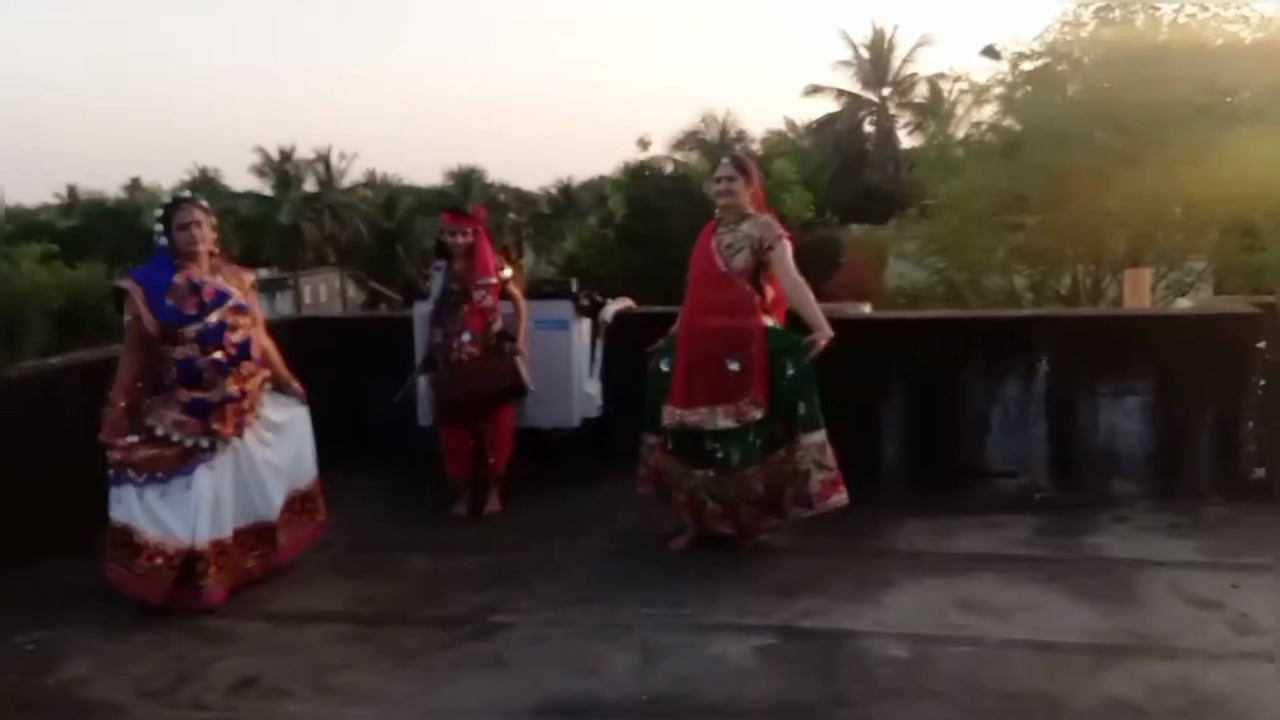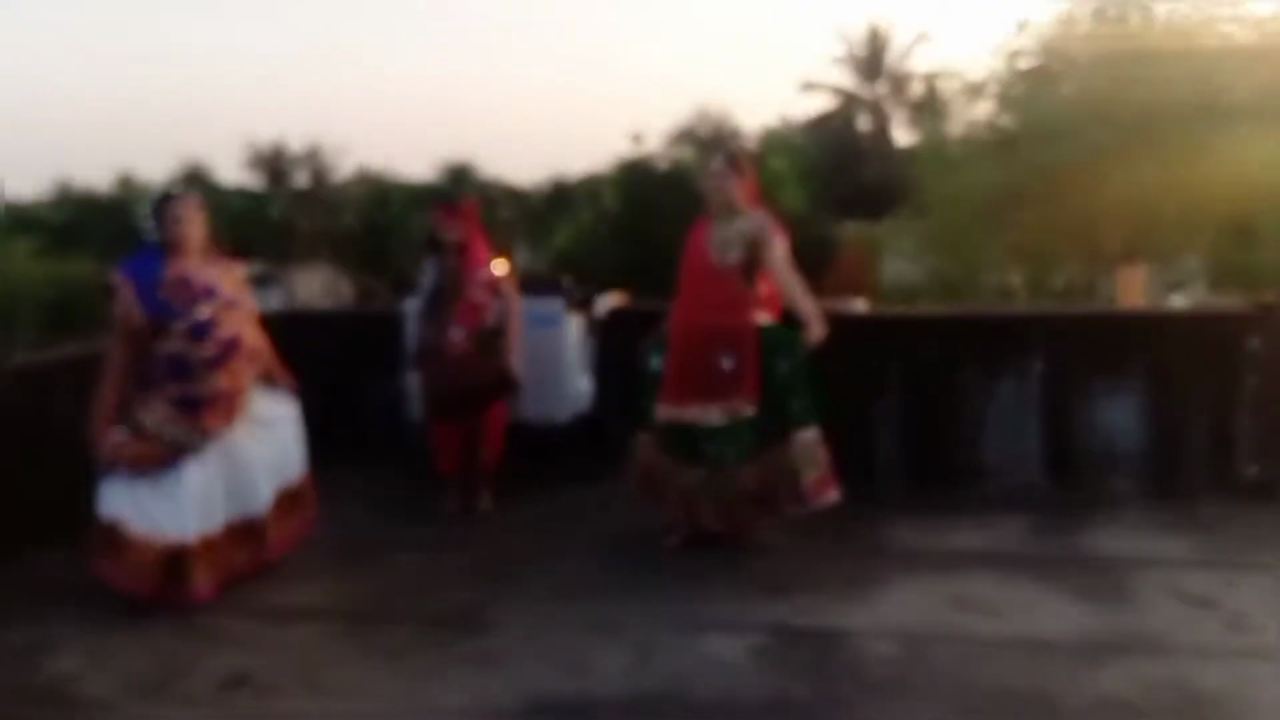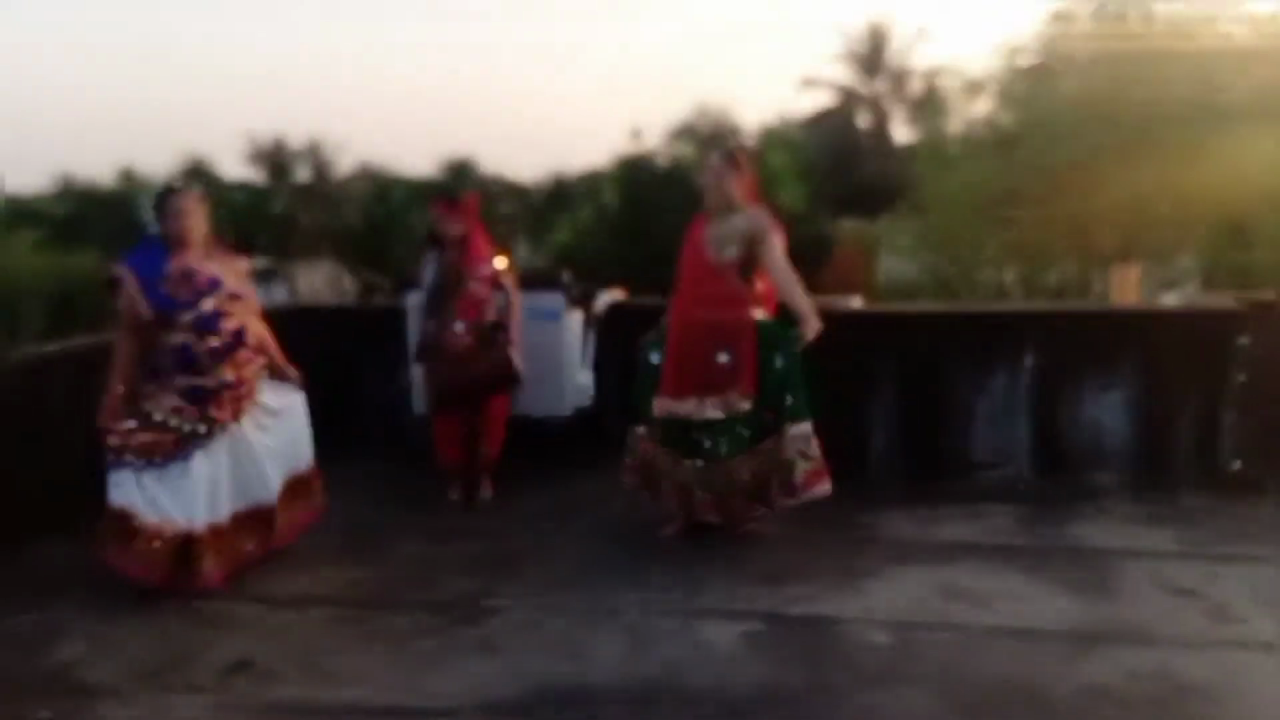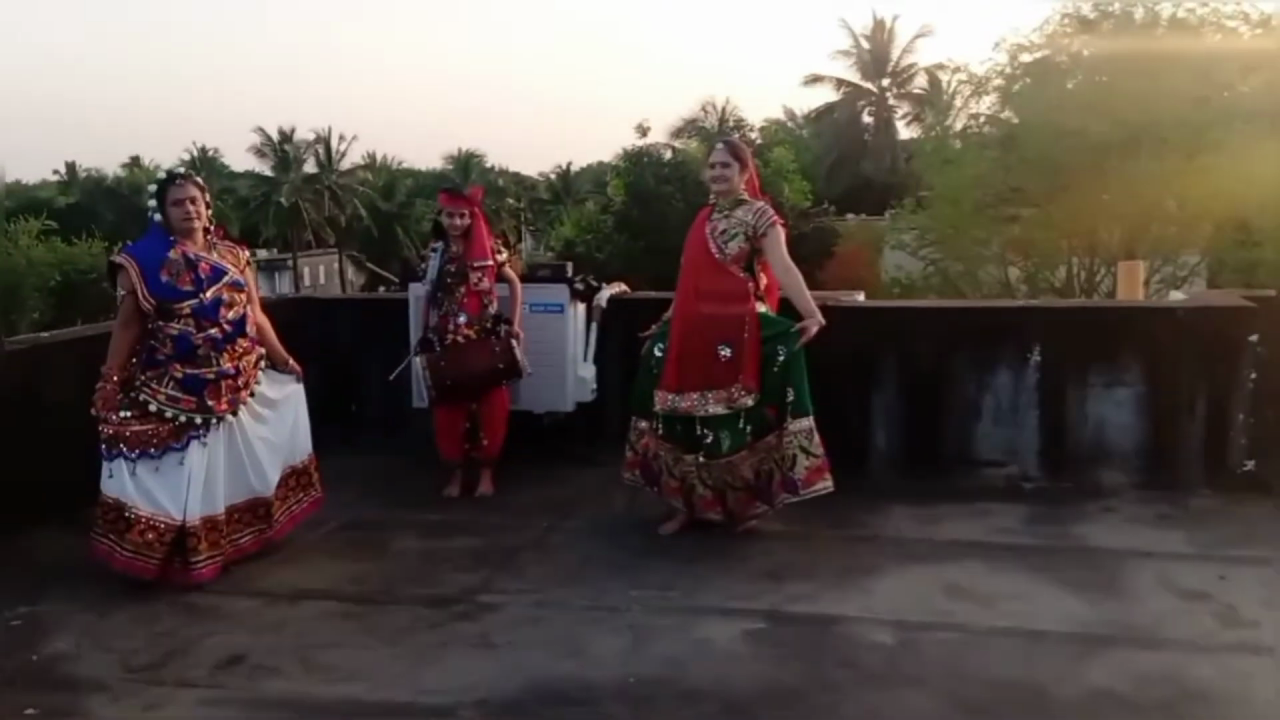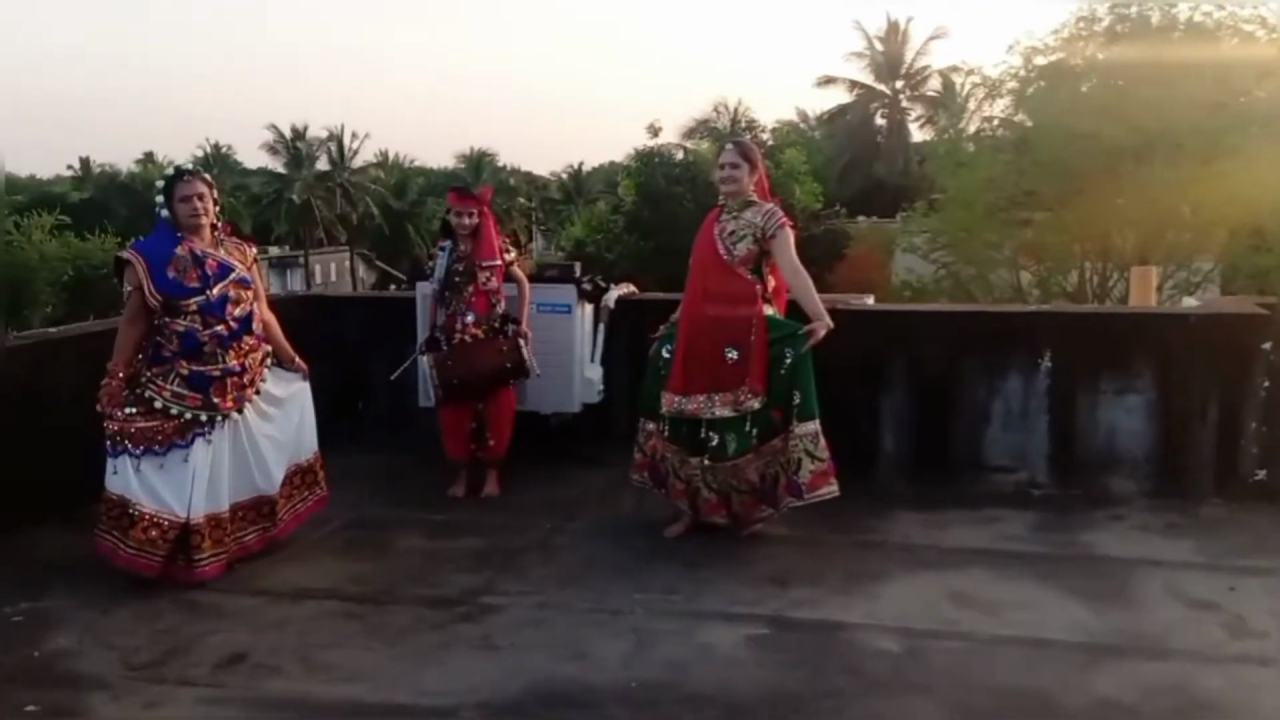
dt=0.2s
person 1, frame 1
left shoulder: (237, 278)
right shoulder: (150, 286)
left elbow: (260, 338)
right elbow: (135, 351)
left wrist: (286, 382)
right wrist: (117, 409)
left hip: (243, 407)
right hip: (183, 415)
left knee: (242, 490)
right knee: (191, 497)
left ankle: (245, 562)
right ankle: (199, 575)
person 1, frame 2
left shoulder: (228, 272)
right shoulder: (141, 278)
left elbow: (251, 332)
right elbow: (124, 343)
left wrist: (275, 374)
right wrist: (108, 402)
left hip: (232, 400)
right hip: (172, 406)
left knee: (233, 484)
right knee: (182, 493)
left ankle: (234, 554)
right ankle: (186, 569)
person 1, frame 3
left shoulder: (231, 266)
right shoulder: (144, 273)
left elbow: (255, 324)
right elbow: (129, 336)
left wrist: (282, 367)
right wrist: (115, 394)
left hip: (237, 393)
right hip: (179, 399)
left knee: (240, 475)
right knee: (189, 483)
left ankle: (242, 545)
right ankle: (193, 560)
person 1, frame 4
left shoulder: (233, 256)
right shoulder: (145, 261)
left elbow: (255, 315)
right elbow: (128, 324)
left wrist: (282, 360)
right wrist: (109, 384)
left hip: (236, 384)
right hip: (175, 390)
left knee: (236, 467)
right knee: (183, 472)
left ankle: (237, 536)
right ankle: (188, 552)
person 1, frame 5
left shoulder: (240, 252)
right shoulder: (152, 257)
left elbow: (261, 313)
right elbow: (134, 320)
left wrist: (288, 358)
right wrist: (115, 380)
left hip: (241, 381)
right hip: (181, 387)
left knee: (239, 465)
right knee: (188, 470)
left ankle: (241, 534)
right ankle: (193, 550)
person 2, frame 1
left shoulder: (765, 228)
right shoulder: (709, 231)
left elbow: (789, 280)
left wrist: (820, 327)
right wrist: (675, 335)
left hip: (747, 343)
right hip: (700, 345)
left knee: (747, 433)
right knee: (694, 433)
left ankle: (752, 517)
right ankle: (698, 517)
person 2, frame 2
left shoulder: (758, 224)
right shoulder: (702, 228)
left elbow: (783, 276)
left wrist: (813, 322)
right wrist: (671, 332)
left hip: (739, 340)
right hip: (694, 341)
left knee: (739, 430)
right knee: (688, 430)
left ankle: (743, 515)
right ankle: (690, 514)
person 2, frame 3
left shoulder: (755, 221)
right shoulder: (700, 224)
left elbow: (779, 272)
left wrist: (808, 318)
right wrist: (668, 327)
left hip: (735, 337)
right hip: (691, 337)
left knee: (734, 424)
right knee: (687, 424)
left ankle: (740, 506)
right ankle: (687, 506)
person 2, frame 4
left shoulder: (759, 214)
right shoulder: (703, 217)
left elbow: (782, 267)
left wrist: (811, 314)
right wrist: (668, 320)
left hip: (738, 331)
right hip: (693, 331)
left knee: (738, 418)
right knee: (687, 420)
left ankle: (742, 503)
right ankle: (688, 502)
person 2, frame 5
left shoulder: (768, 215)
right shoulder: (712, 218)
left elbow: (791, 269)
left wrist: (820, 317)
right wrist: (677, 321)
left hip: (746, 332)
right hip: (700, 332)
left knee: (744, 421)
right knee: (693, 421)
left ankle: (748, 507)
right ankle: (695, 506)
person 3, frame 1
left shoulder: (492, 266)
right shoulder: (440, 270)
left elbow: (518, 300)
right elbow: (435, 315)
left wrist: (519, 342)
right wrist: (430, 357)
left hip: (489, 357)
right hip: (450, 360)
left knee: (494, 422)
right knee: (455, 424)
left ankle: (494, 490)
right ankle: (462, 492)
person 3, frame 2
left shoulder: (484, 262)
right shoulder: (433, 266)
left elbow: (509, 297)
right elbow: (427, 311)
left wrist: (509, 340)
right wrist: (423, 352)
left hip: (480, 352)
right hip: (442, 354)
left knee: (484, 418)
right knee: (447, 419)
left ankle: (483, 484)
right ankle: (453, 485)
person 3, frame 3
left shoulder: (485, 258)
right shoulder: (434, 262)
left elbow: (510, 292)
right elbow: (429, 307)
left wrist: (512, 333)
right wrist: (426, 345)
left hip: (481, 347)
right hip: (445, 349)
left knee: (487, 411)
right knee: (449, 412)
left ankle: (485, 477)
right ankle: (455, 478)
person 3, frame 4
left shoulder: (487, 249)
right shoulder: (434, 252)
left elbow: (514, 282)
right elbow: (429, 298)
left wrist: (514, 324)
right wrist: (425, 338)
left hip: (483, 339)
right hip: (445, 341)
left knee: (488, 405)
right knee: (449, 406)
left ankle: (486, 472)
right ankle: (455, 473)
person 3, frame 5
left shoulder: (496, 247)
right shoulder: (442, 251)
left elbow: (522, 282)
right elbow: (436, 296)
left wrist: (522, 323)
right wrist: (431, 335)
right hip: (452, 340)
left knee: (494, 405)
right knee: (455, 406)
left ankle: (492, 473)
right ankle: (460, 473)
